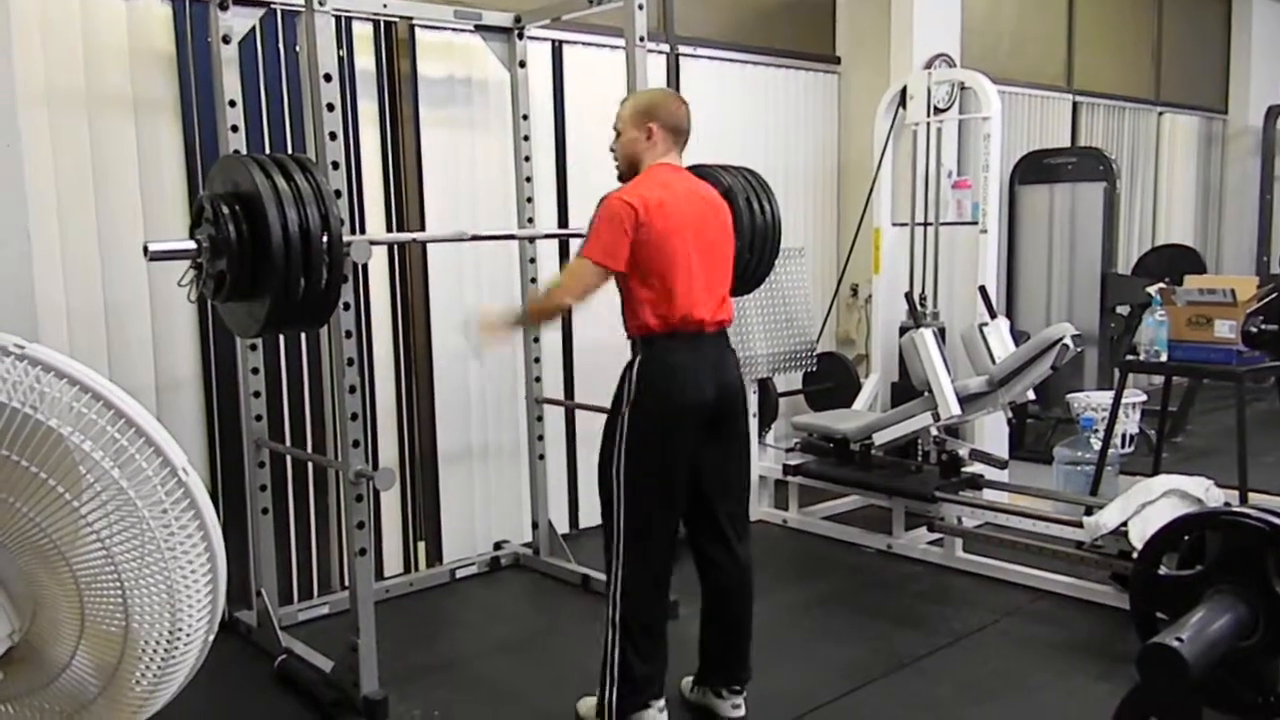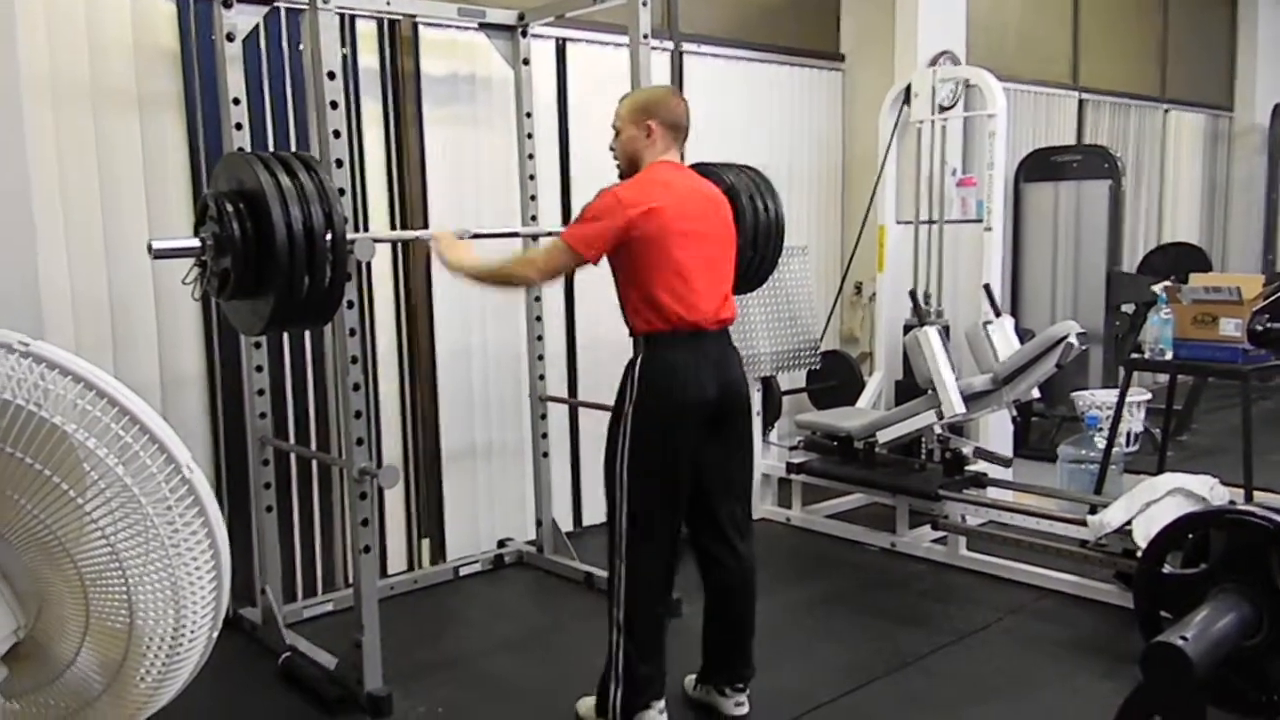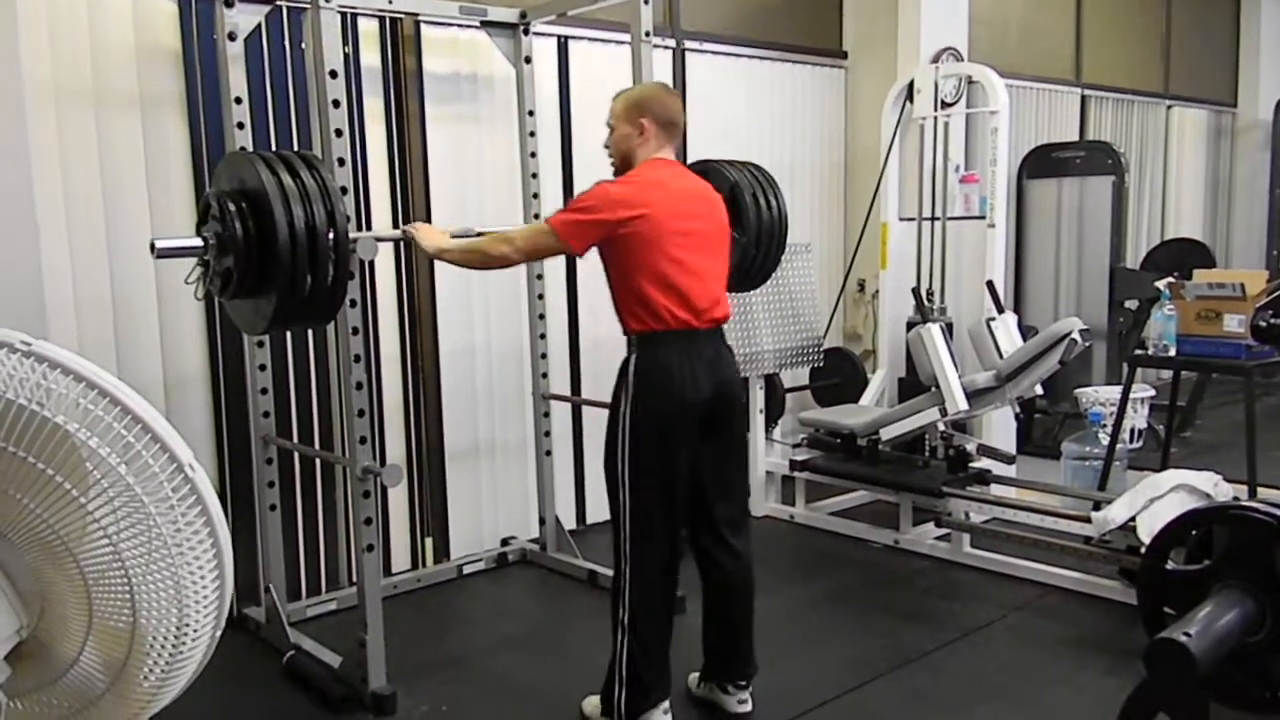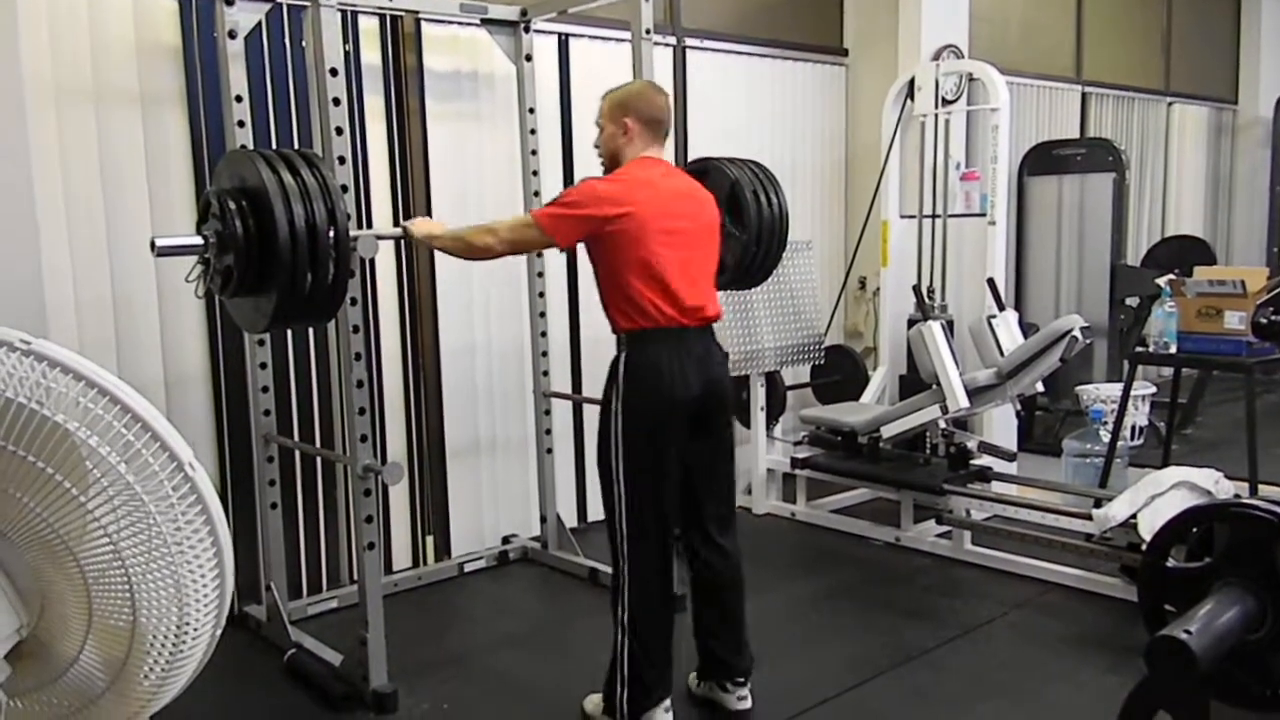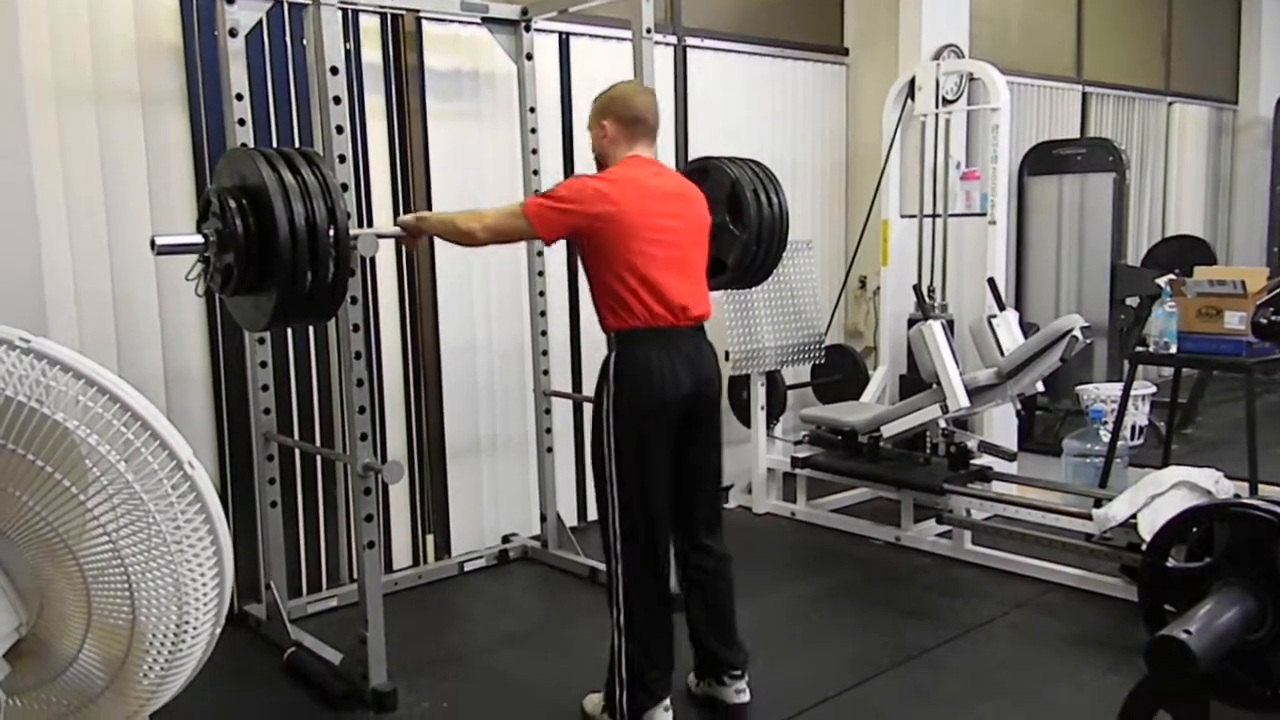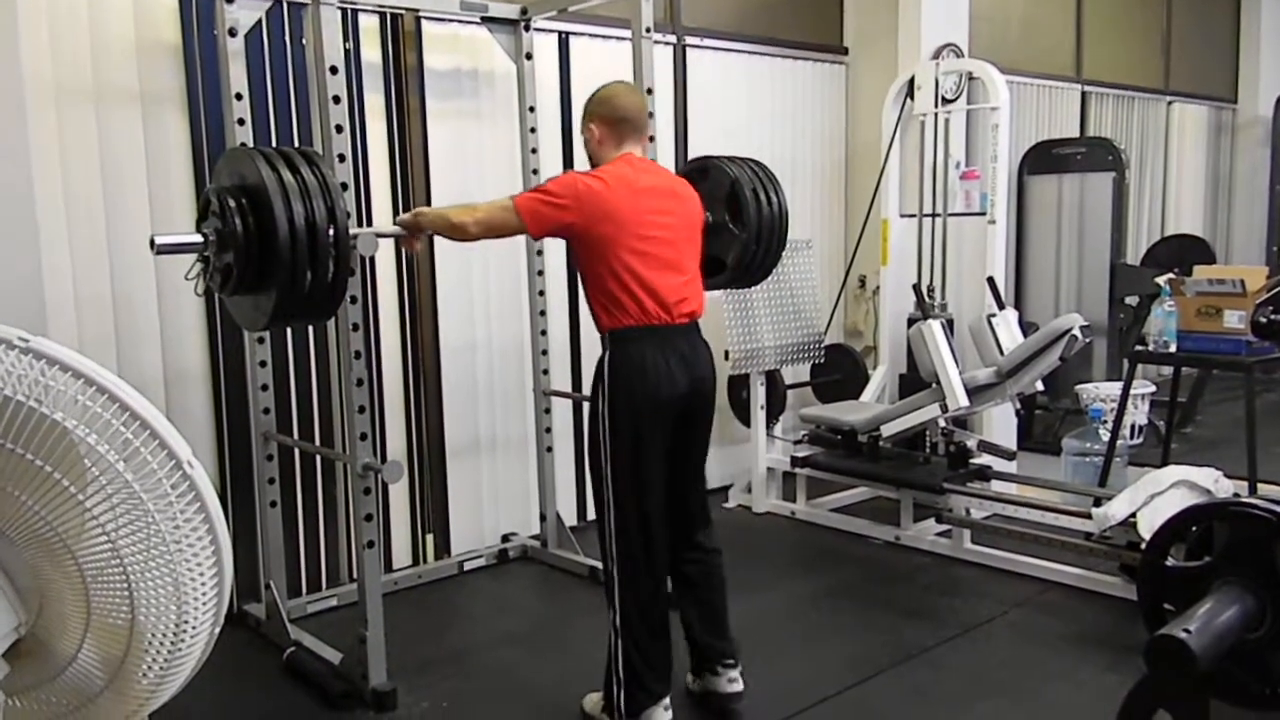
dt=0.1s
person 1, frame 1
left shoulder: (629, 202)
right shoulder: (715, 203)
left elbow: (568, 293)
left wrist: (506, 321)
left hip: (664, 372)
right hip: (722, 364)
left knee: (641, 545)
right knee: (723, 536)
person 1, frame 2
left shoulder: (628, 199)
right shoulder: (714, 199)
left elbow: (538, 268)
left wrist: (463, 261)
left hip: (665, 371)
right hip: (724, 365)
left knee: (644, 542)
right knee: (726, 533)
person 1, frame 3
left shoulder: (618, 198)
right shoulder: (710, 197)
left elbow: (512, 249)
left wrist: (441, 245)
left hip: (660, 370)
right hip: (719, 364)
left knee: (647, 545)
right knee: (723, 532)
person 1, frame 4
left shoulder: (605, 196)
right shoulder: (700, 197)
left elbow: (494, 240)
left wrist: (432, 234)
left hip: (650, 368)
right hip: (707, 360)
left knee: (643, 538)
right knee: (713, 528)
person 1, frame 5
left shoulder: (594, 195)
right shoulder: (691, 196)
left elbow: (482, 228)
left wrist: (426, 224)
left hip: (640, 367)
right hip: (697, 359)
left knee: (637, 539)
right knee: (701, 528)
person 1, frame 6
left shoulder: (584, 193)
right shoulder: (684, 194)
left elbow: (474, 223)
left wrist: (422, 219)
left hip: (636, 366)
right hip: (693, 358)
left knee: (634, 536)
right knee: (689, 522)
right ankle: (718, 663)
